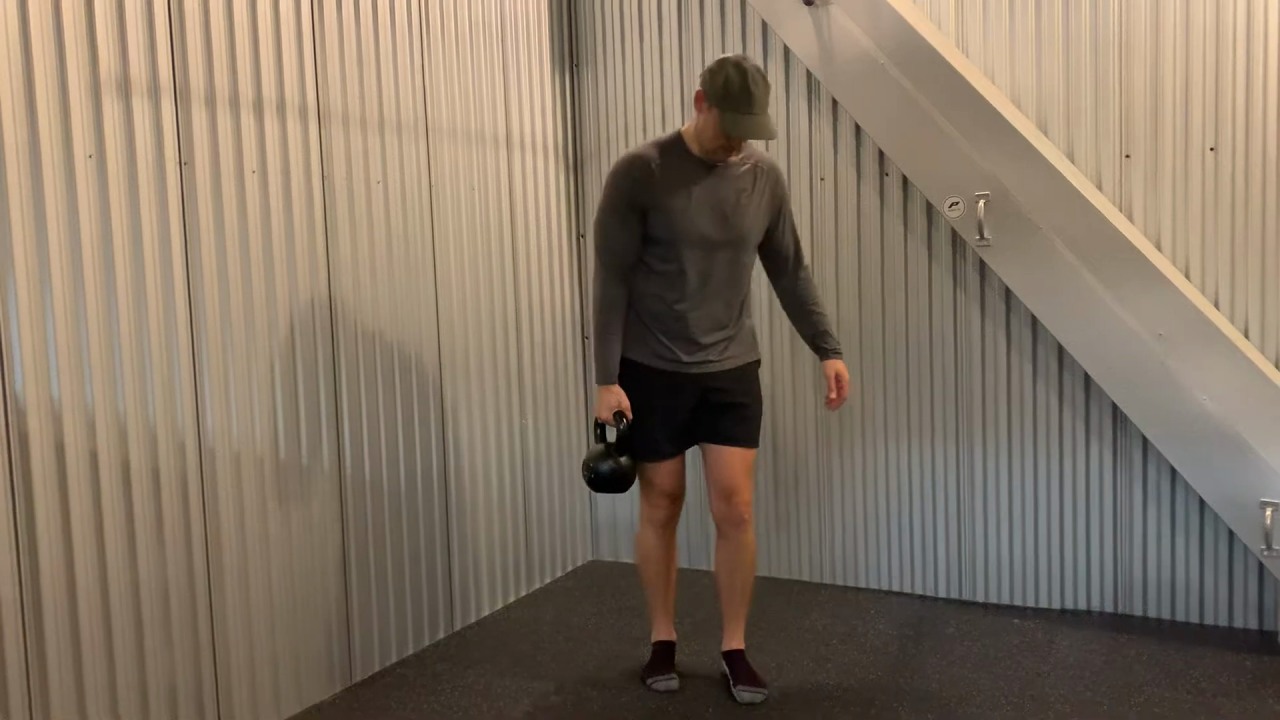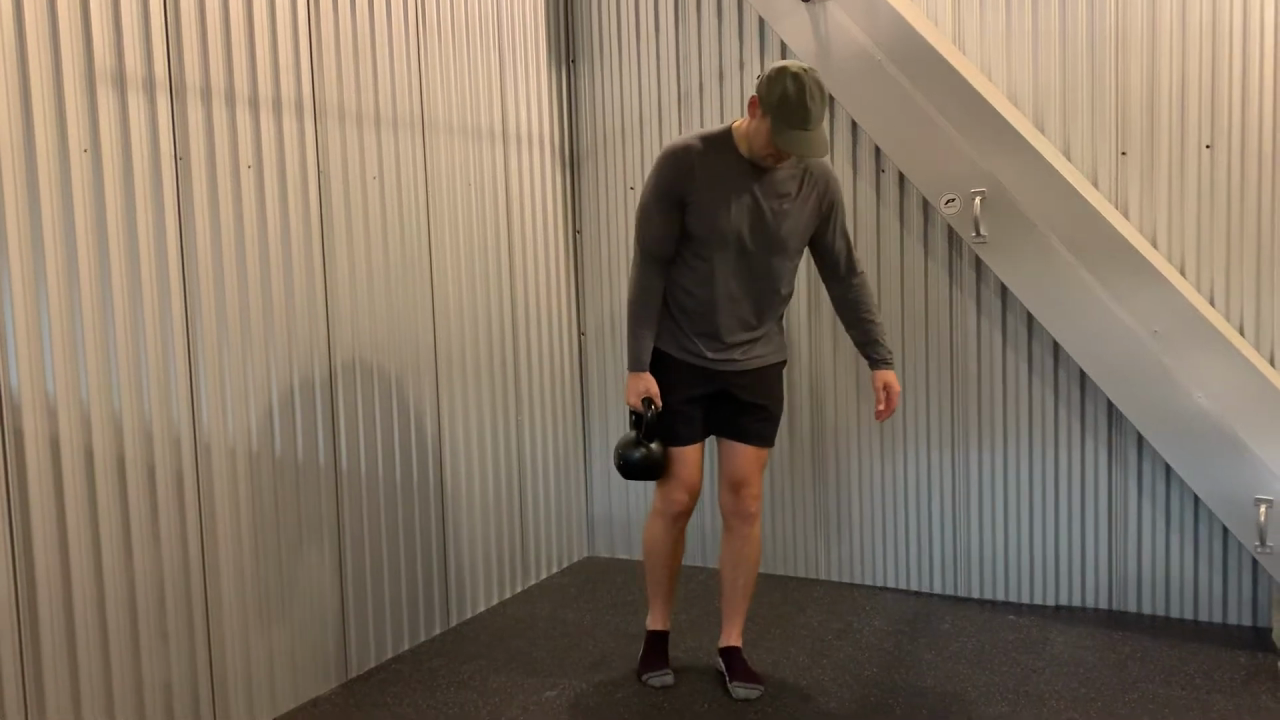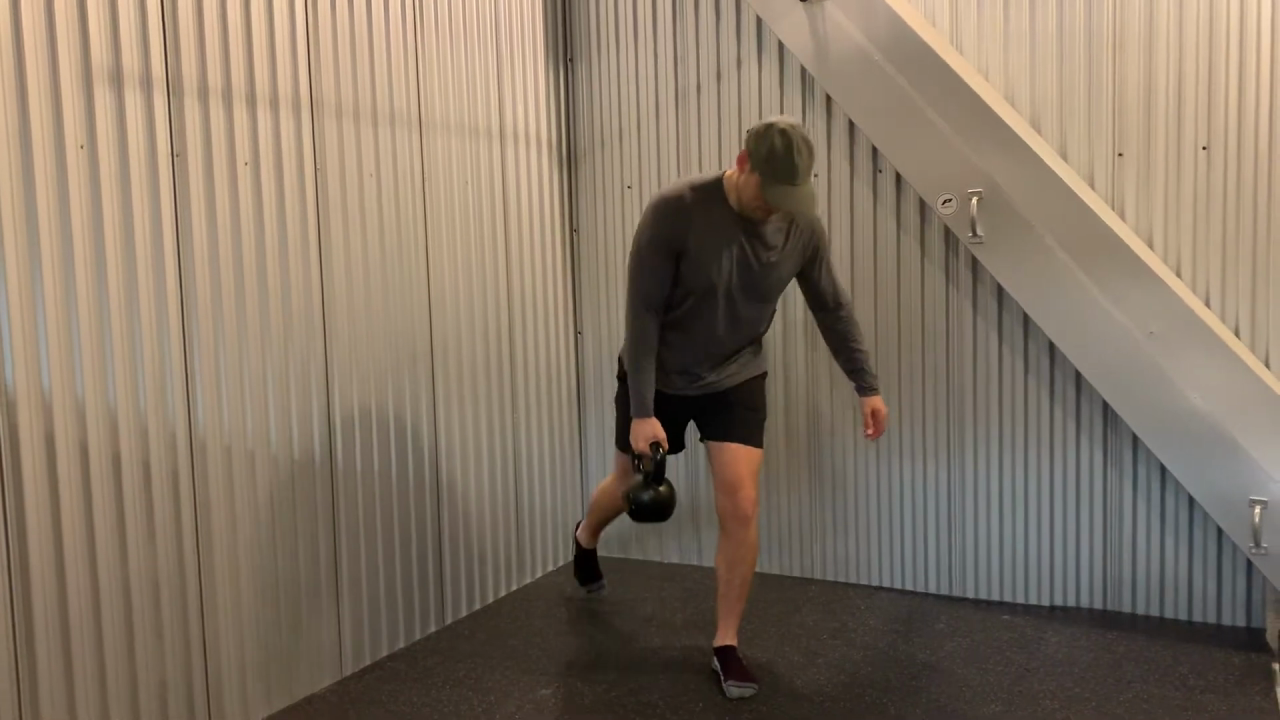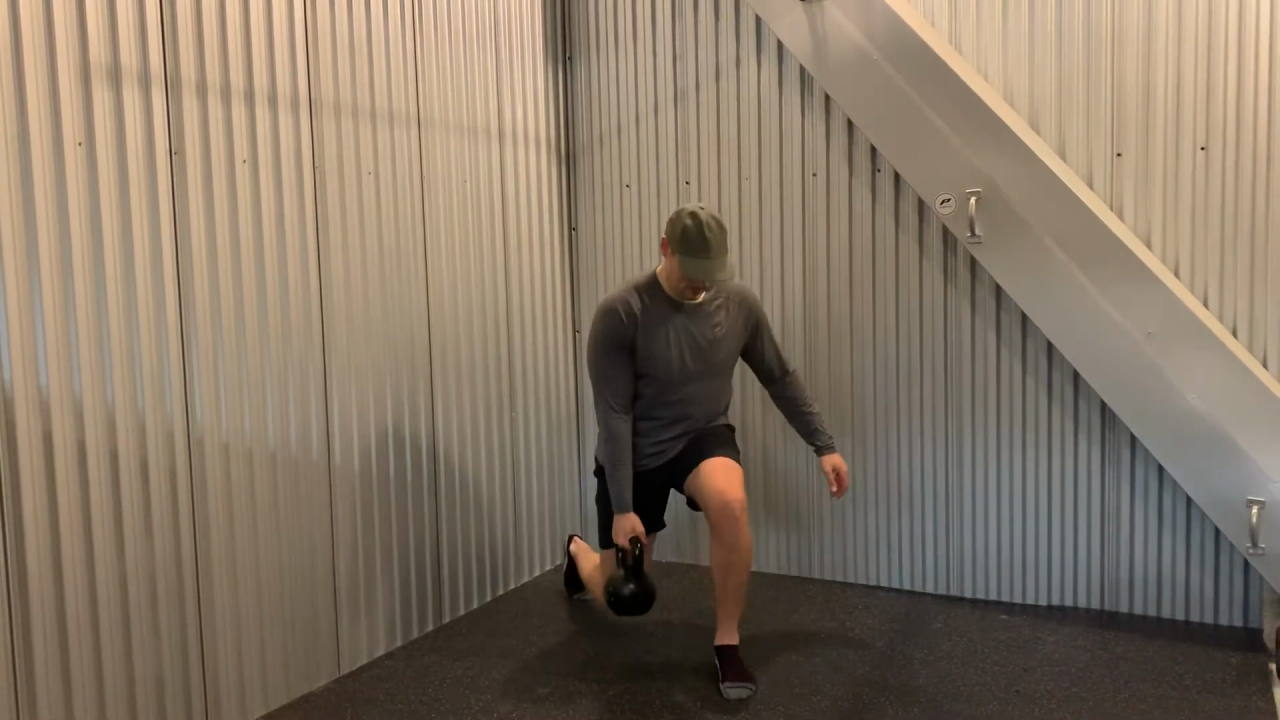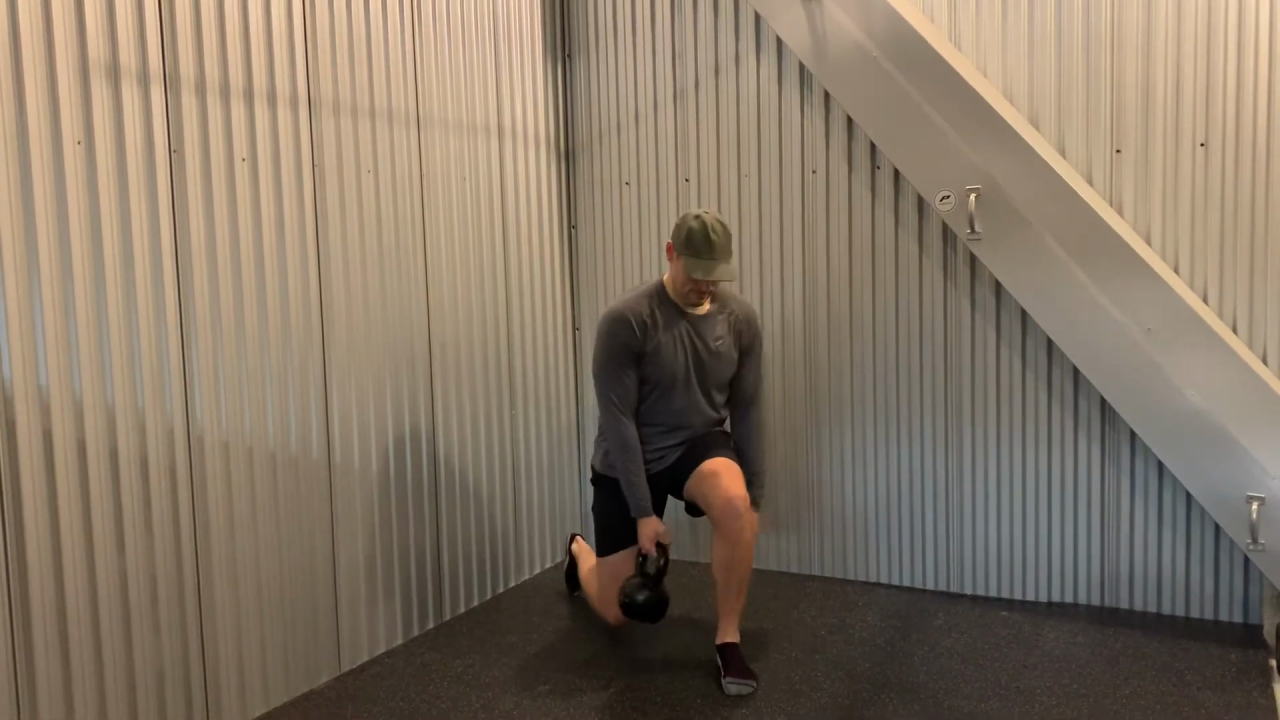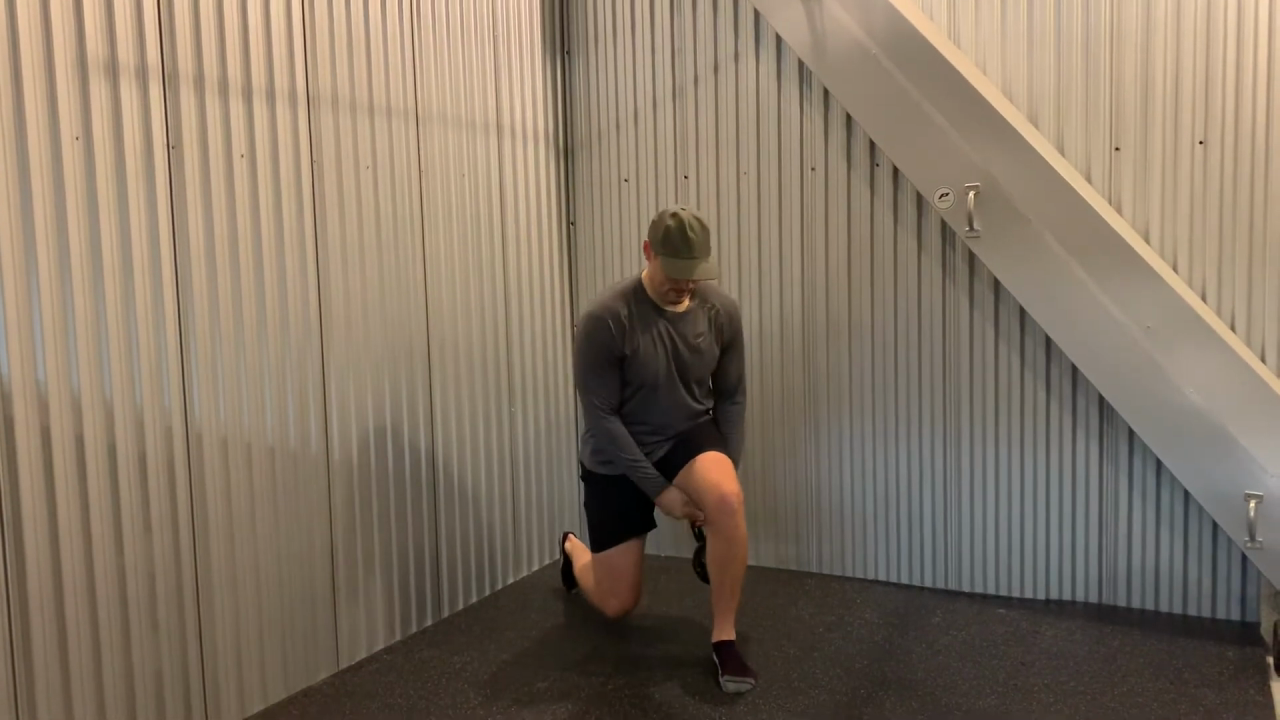
dt=0.7s
person 1, frame 1
left shoulder: (764, 177)
right shoulder: (640, 172)
left elbow: (790, 271)
right elbow: (613, 279)
left wrist: (828, 350)
right wrist: (606, 378)
left hip: (732, 369)
right hip: (651, 371)
left knee: (735, 509)
right knee: (661, 508)
left ankle: (735, 648)
right ankle: (663, 641)
person 1, frame 2
left shoulder: (817, 182)
right shoulder: (684, 163)
left elbow: (844, 276)
right elbow: (649, 267)
left wrist: (880, 359)
right wrist: (638, 365)
left hip: (757, 364)
right hip: (676, 359)
left knee: (743, 503)
right knee: (676, 497)
left ankle: (731, 645)
right ankle: (656, 633)
person 1, frame 3
left shoulder: (803, 226)
right shoulder: (675, 210)
left elbow: (832, 308)
right elbow: (643, 314)
left wrist: (867, 385)
right wrist: (642, 411)
left hip: (735, 377)
right hip: (659, 377)
left knee: (739, 506)
right knee: (633, 488)
left ankle: (726, 644)
right ankle: (585, 538)
person 1, frame 4
left shoulder: (738, 304)
right shoulder: (620, 313)
left elbow: (779, 378)
right elbow: (612, 414)
left wrist: (824, 445)
right wrist: (622, 507)
left hip: (702, 437)
right hip: (637, 453)
left knee: (730, 504)
left ankle: (727, 643)
right ankle: (579, 551)
person 1, frame 5
left shoulder: (741, 318)
right shoulder: (626, 320)
left elbow: (746, 410)
right elbow: (616, 419)
left wrist: (753, 496)
right wrist: (643, 513)
left hip: (698, 445)
right hip: (629, 460)
left knee: (732, 502)
right knee: (617, 610)
left ankle: (728, 640)
right ankle: (579, 552)
person 1, frame 6
left shoulder: (721, 310)
right shoulder: (605, 320)
left elbow: (730, 398)
right elbow: (599, 416)
left wrist: (728, 473)
right wrist: (658, 490)
left hip: (688, 433)
right hip: (617, 457)
left knee: (727, 501)
right knee: (617, 603)
left ankle: (724, 638)
right ankle: (574, 549)
